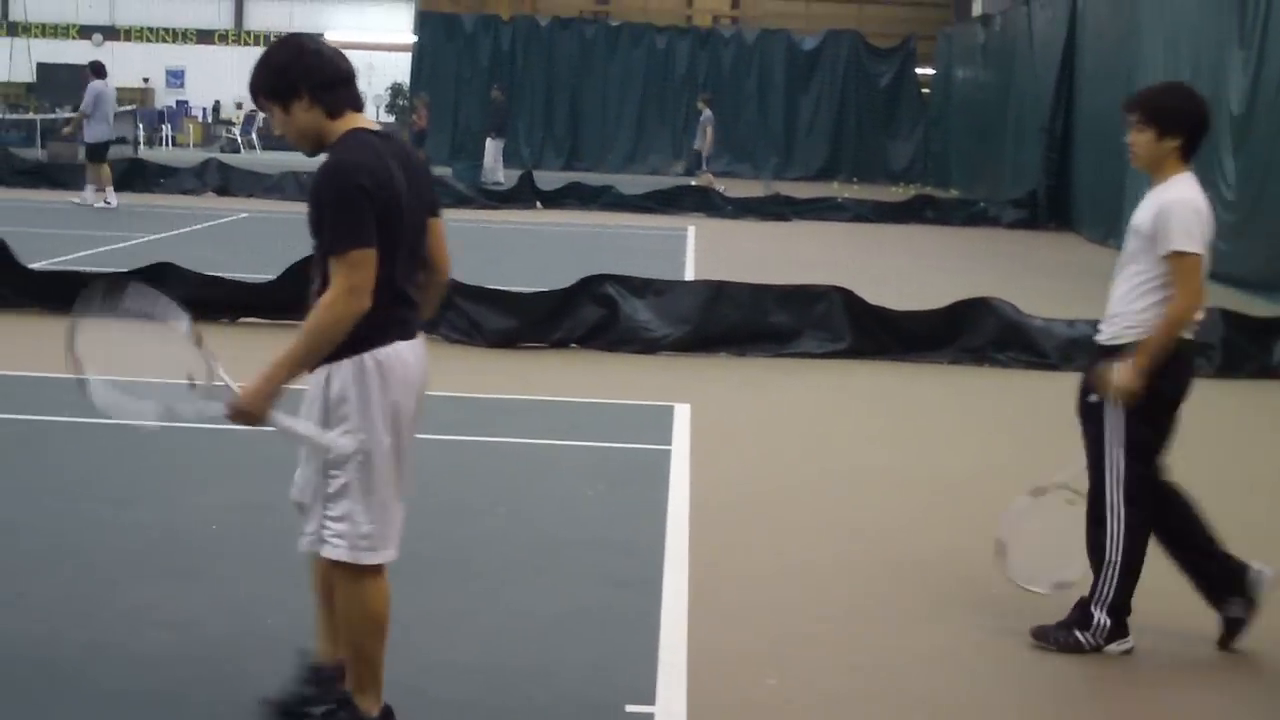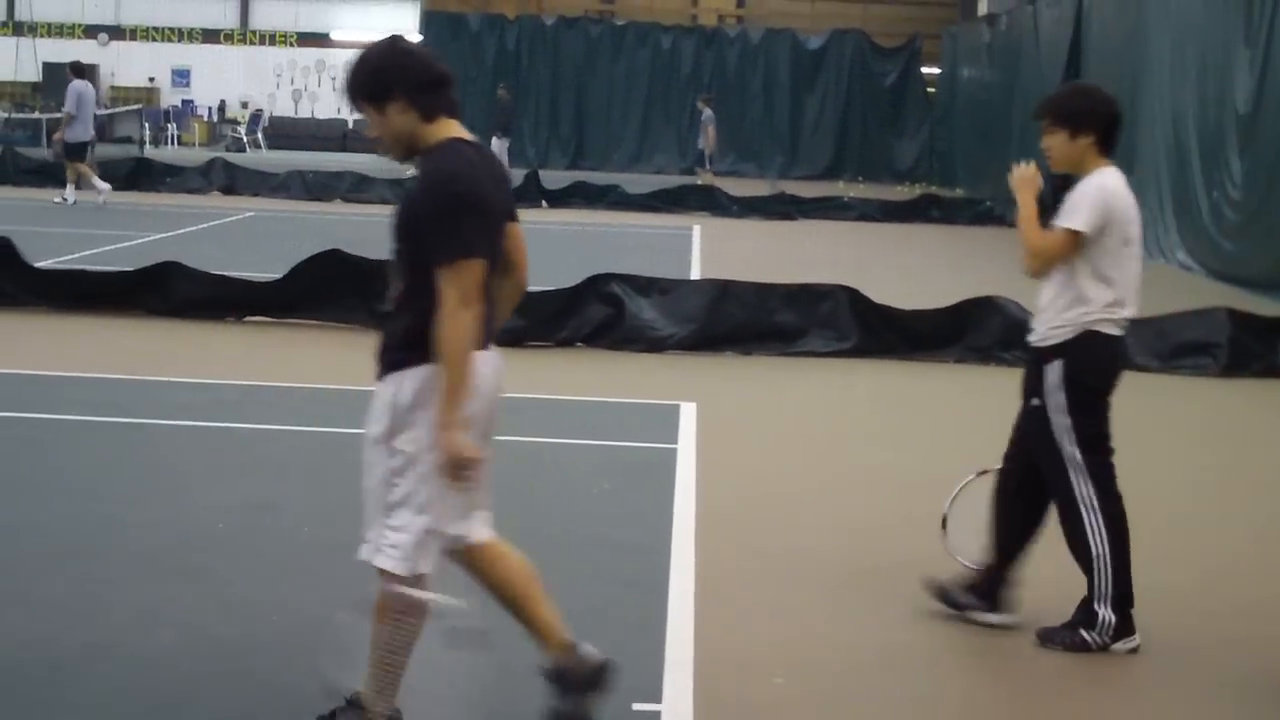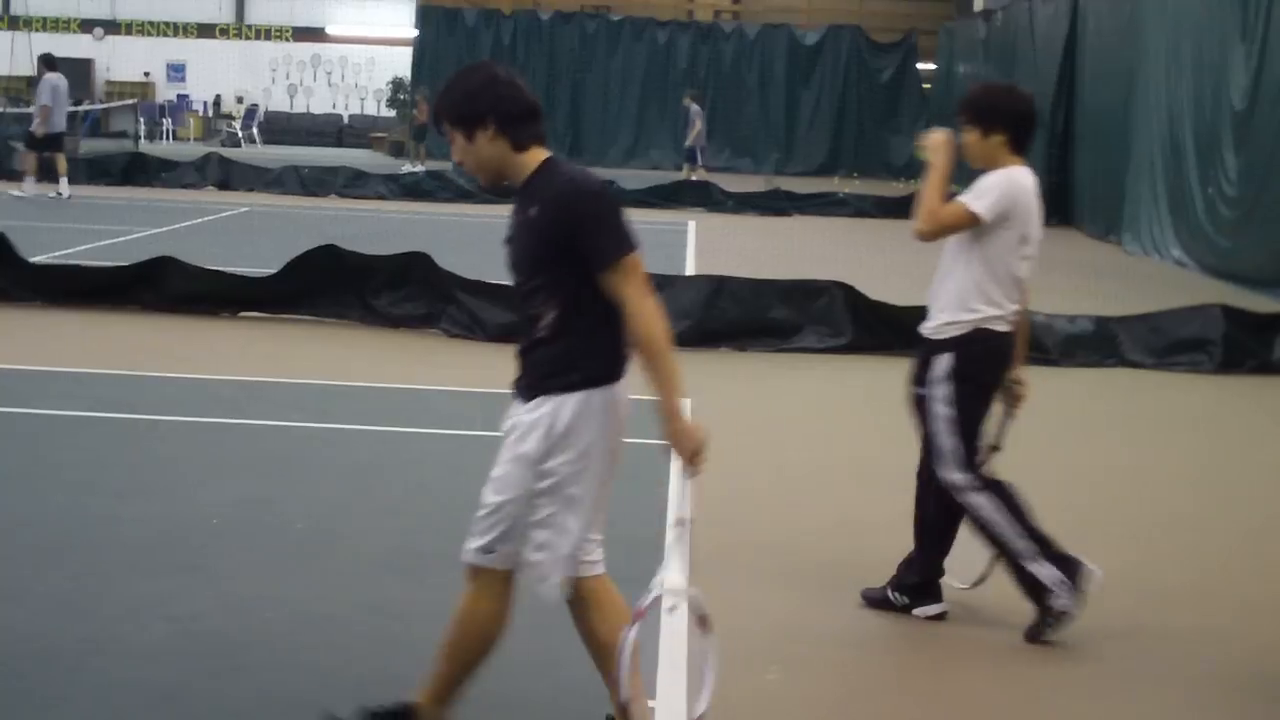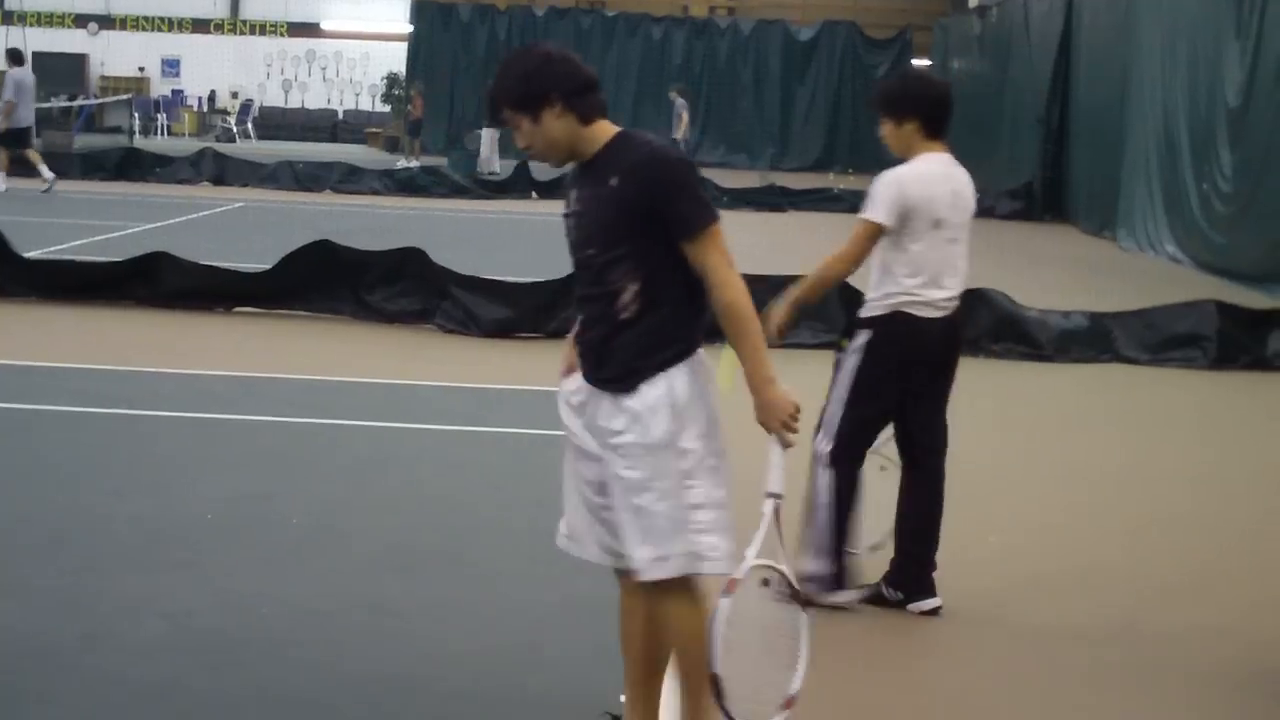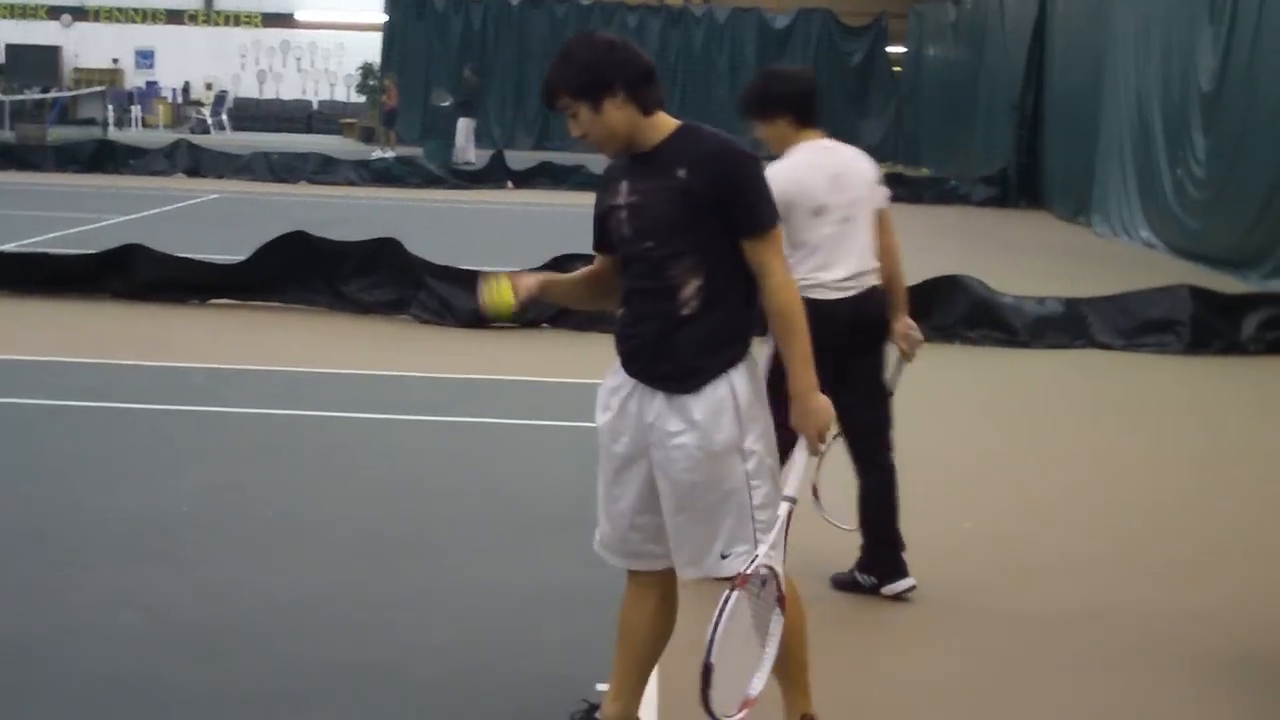
dt=0.3s
person 1, frame 1
left shoulder: (342, 174)
right shoulder: (402, 156)
left elbow: (349, 296)
right elbow: (438, 270)
left wrist: (269, 383)
left hip: (361, 369)
right hip: (400, 353)
left knee: (354, 545)
right knee: (335, 525)
right ankle: (332, 663)
person 1, frame 2
left shoulder: (443, 182)
right shoulder: (479, 163)
left elbow: (461, 307)
right elbow: (514, 275)
left wrist: (450, 425)
left hip: (429, 380)
right hip: (464, 370)
left knee: (402, 555)
right knee: (463, 534)
right ankle: (571, 658)
person 1, frame 3
left shoulder: (575, 194)
right shoulder: (536, 199)
left elbow: (638, 304)
left wrist: (674, 411)
left hip: (571, 407)
right hip: (553, 403)
left knee: (491, 564)
right knee: (576, 568)
person 1, frame 4
left shoulder: (655, 166)
right shoulder: (582, 180)
left elbow: (720, 277)
left wrist: (764, 385)
right wrist: (579, 339)
left hip: (660, 393)
right hip: (596, 393)
left knee: (668, 572)
right knee: (635, 570)
person 1, frame 5
left shoulder: (720, 161)
right shoulder: (616, 181)
left elbow: (774, 278)
left wrist: (805, 389)
right wrist: (545, 283)
left hip: (714, 394)
right hip: (633, 391)
left knee: (757, 568)
right knee: (645, 563)
person 2, frame 1
left shoulder: (1181, 204)
right shoulder: (1164, 196)
left elbow: (1183, 302)
left wrist: (1132, 369)
left hip: (1143, 362)
right hip: (1133, 356)
left knee: (1117, 494)
right knee: (1140, 488)
left ankle: (1102, 622)
right ankle: (1232, 586)
person 2, frame 2
left shoulder: (1097, 190)
right shoulder: (1102, 190)
left elbow: (1039, 261)
left wrist: (1024, 197)
left hip: (1073, 356)
right hip: (1073, 352)
left knee: (1084, 487)
right knee: (1024, 475)
left ankle: (1110, 619)
right ankle: (987, 590)
person 2, frame 3
left shoulder: (1002, 184)
right shoulder: (1017, 188)
left elbow: (927, 225)
right elbow: (1016, 294)
left wrist: (938, 163)
right wrist: (1014, 364)
left hip: (959, 348)
right hip: (978, 344)
left knee: (957, 476)
right knee: (941, 469)
left ankle: (1054, 577)
right ankle: (917, 585)
person 2, frame 4
left shoulder: (899, 182)
right shoulder: (960, 181)
left elbow: (847, 261)
left wrist: (787, 302)
left hip: (893, 331)
right hip: (944, 328)
left knee: (837, 449)
right knee: (924, 457)
left ankle: (827, 571)
right ankle: (912, 582)
person 2, frame 5
left shoulder: (778, 177)
right shoulder: (861, 163)
right elbow: (886, 249)
right wrist: (899, 315)
left hip: (813, 315)
right hip: (866, 306)
left knee: (772, 433)
right knee: (871, 442)
right ankle: (884, 565)
